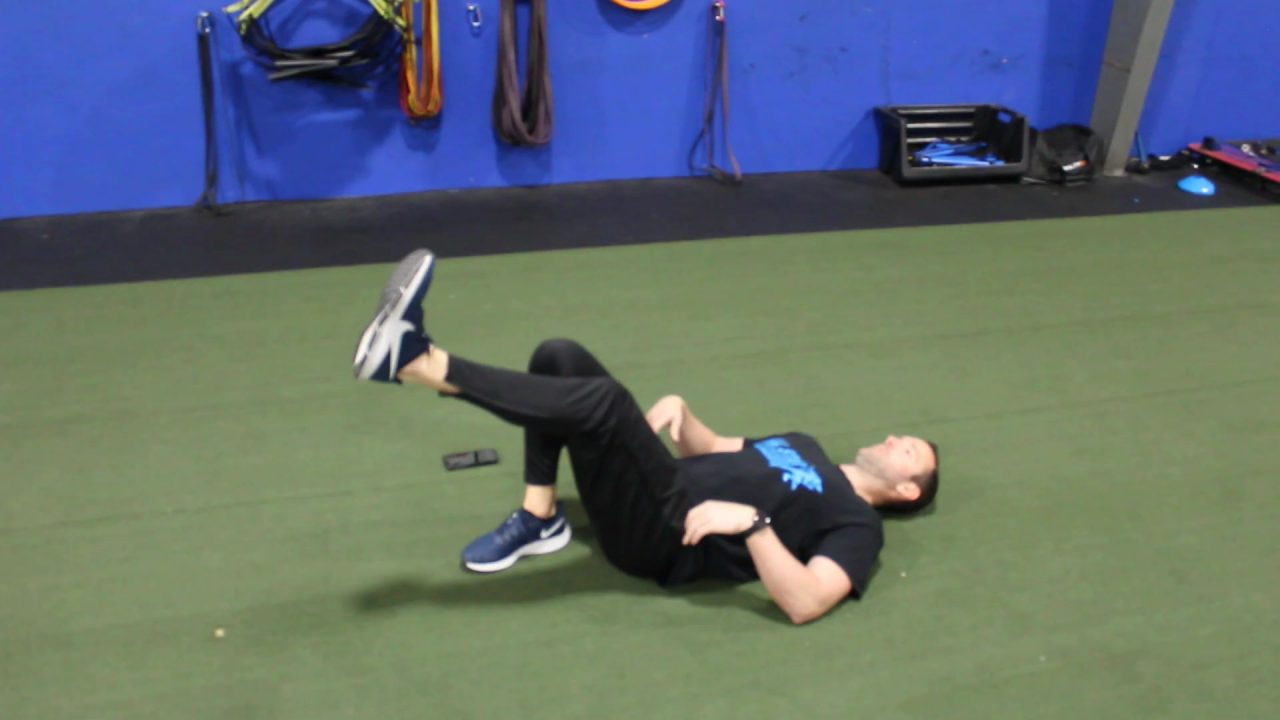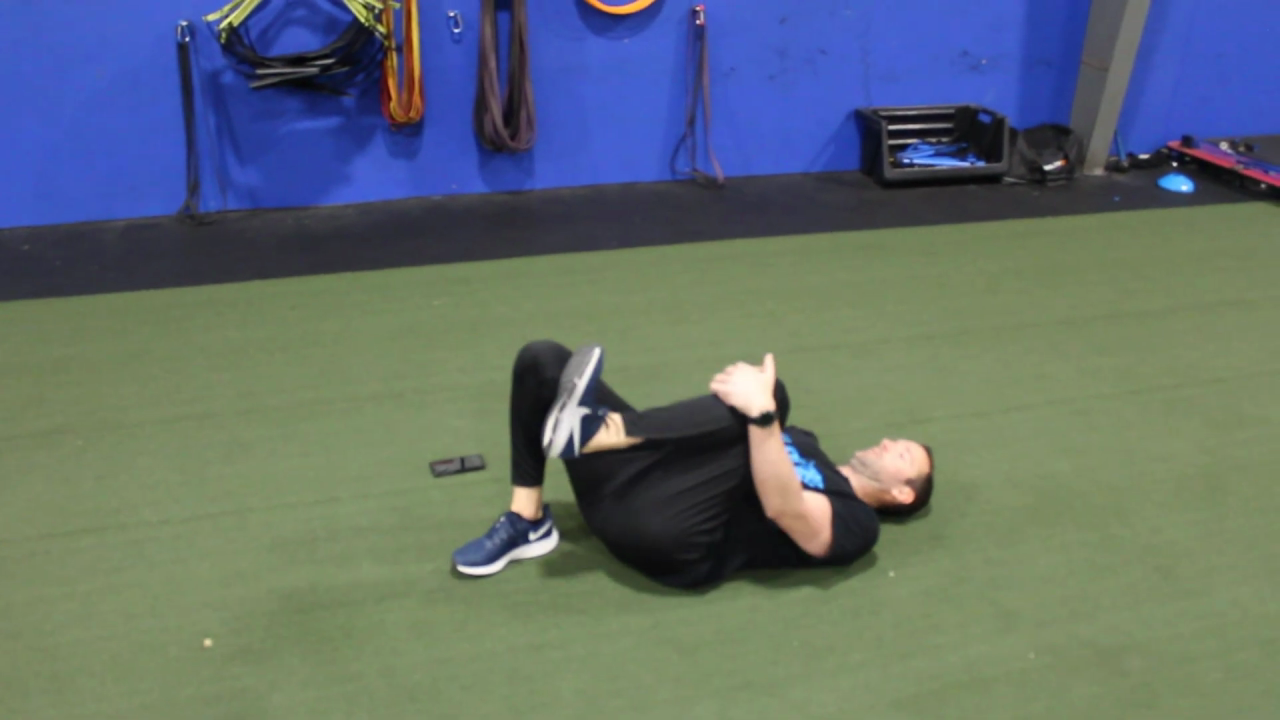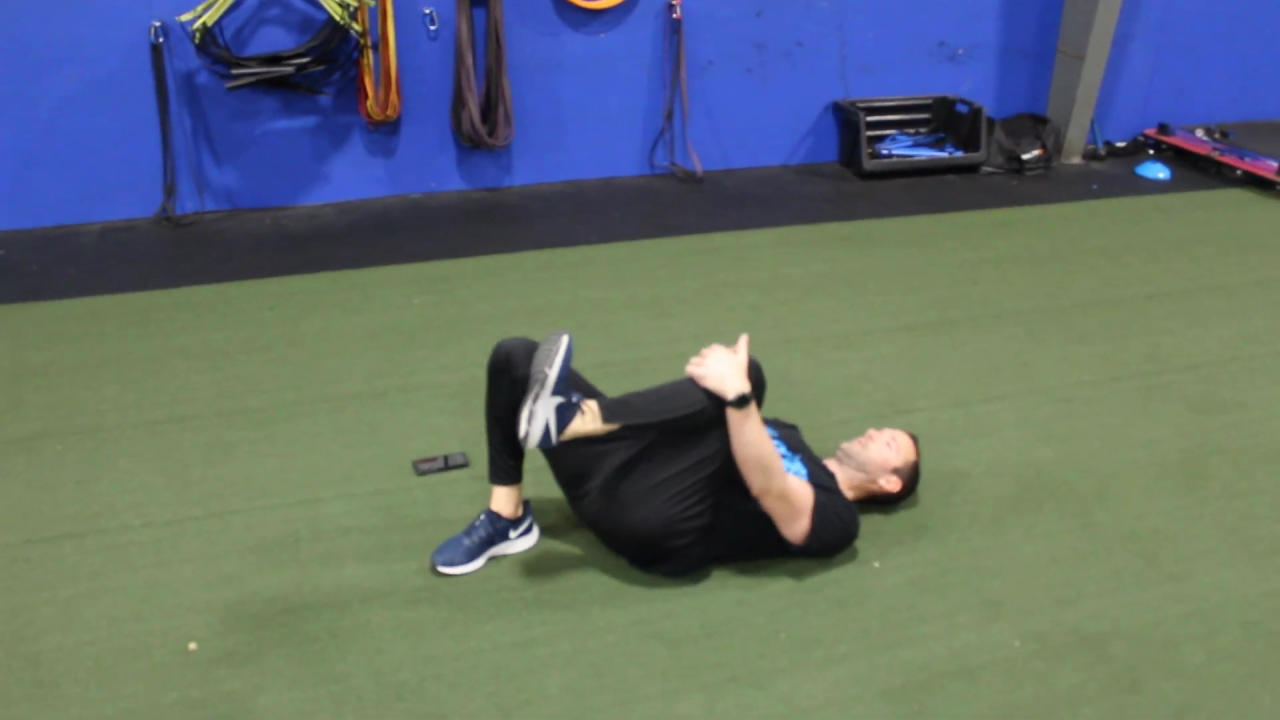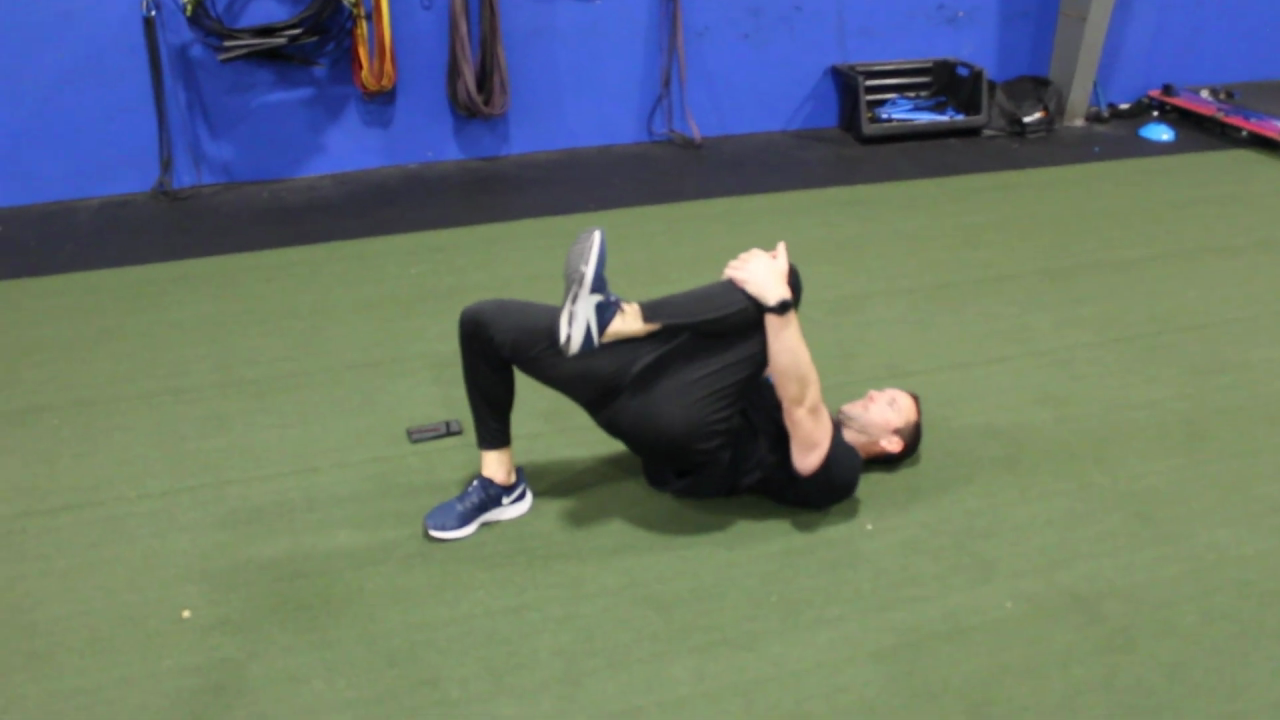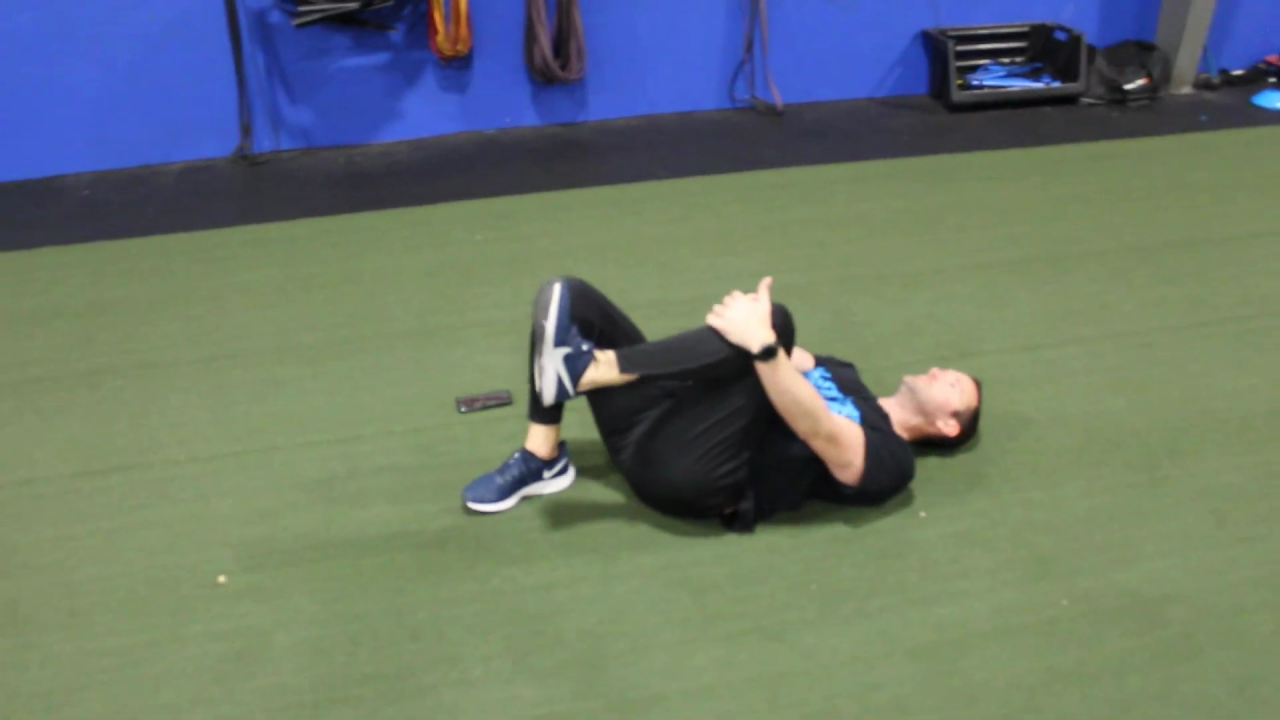
dt=1s
person 1, frame 1
left shoulder: (857, 526)
right shoulder: (804, 446)
left elbow: (804, 603)
right elbow: (710, 449)
left wrist: (750, 521)
right wrist: (680, 413)
left hip: (663, 533)
right hip: (659, 492)
left knee: (604, 400)
right knee: (560, 357)
left ankle: (415, 362)
right ankle: (538, 519)
person 1, frame 2
left shoulder: (856, 524)
right shoulder: (803, 445)
left elbow: (782, 508)
left wrist: (762, 411)
right wrist: (742, 395)
left hip: (668, 535)
right hip: (629, 487)
left knee: (767, 404)
right knee: (542, 359)
left ankle: (598, 431)
right ankle: (526, 521)
person 1, frame 3
left shoulder: (834, 518)
right shoulder: (790, 444)
left elbow: (767, 490)
left wrist: (737, 392)
right wrist: (717, 377)
left hip: (657, 521)
right hip: (621, 474)
left knee: (742, 381)
right knee: (516, 355)
left ankle: (569, 420)
right ankle: (506, 519)
person 1, frame 4
left shoulder: (836, 468)
right shoulder: (802, 421)
left elbow: (803, 403)
left wrist: (777, 301)
right wrist: (740, 290)
left hip: (683, 417)
right hip: (643, 384)
left knee: (779, 289)
right knee: (483, 321)
left ankle: (610, 321)
right ankle: (499, 486)
person 1, frame 5
left shoulder: (889, 462)
right shoulder: (843, 376)
left elbow: (818, 431)
right elbow: (790, 362)
left wrist: (760, 343)
right wrist: (751, 324)
left hip: (687, 472)
right hip: (659, 423)
left knee: (773, 323)
right knee: (568, 297)
left ankle: (586, 370)
right ankle: (541, 460)
